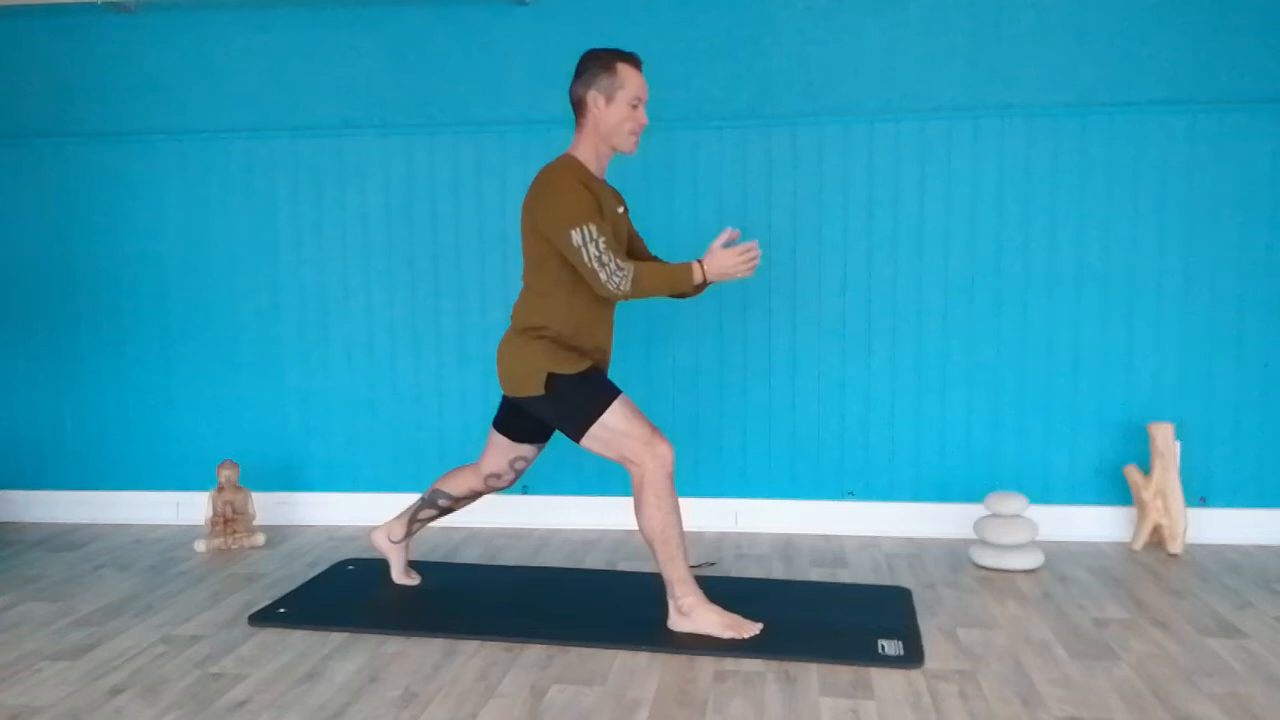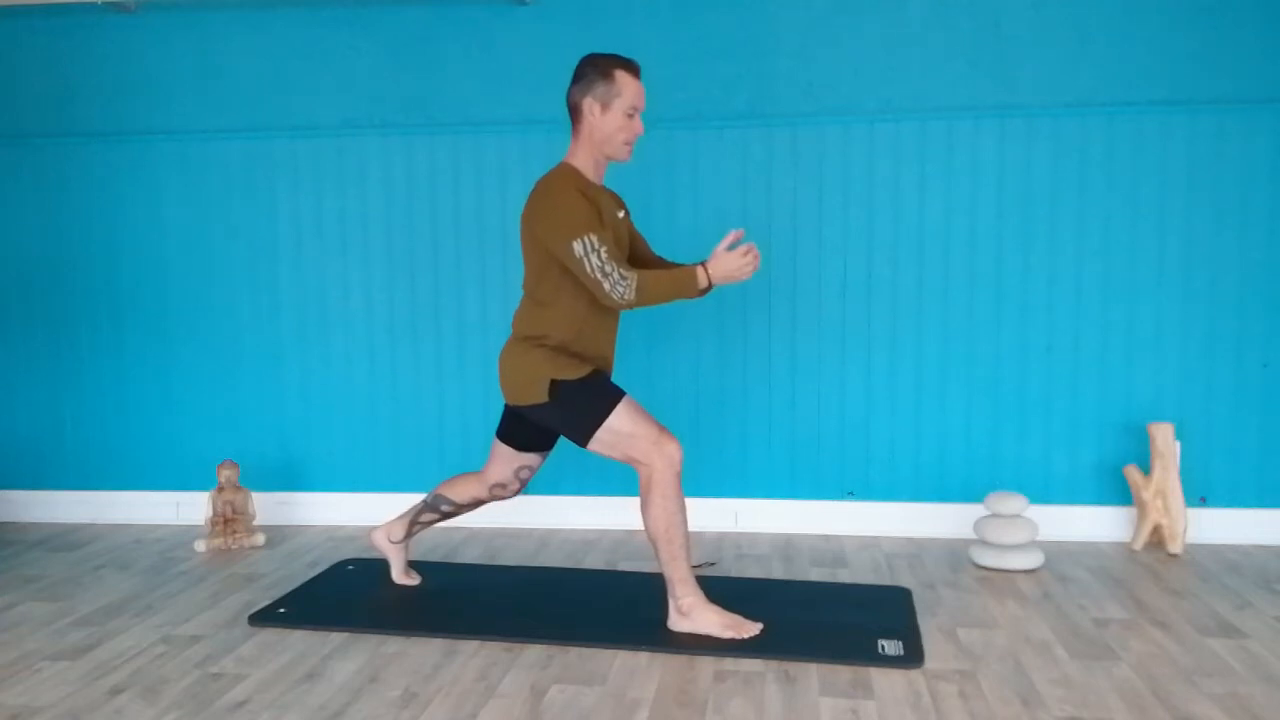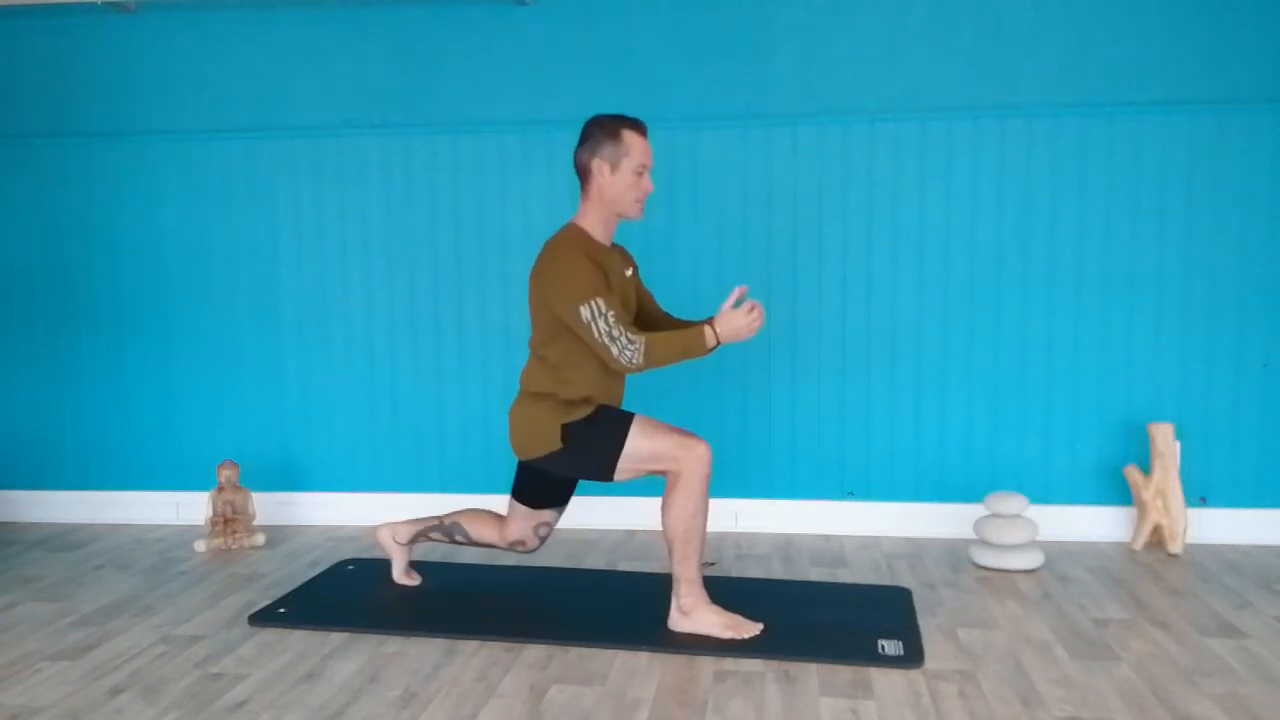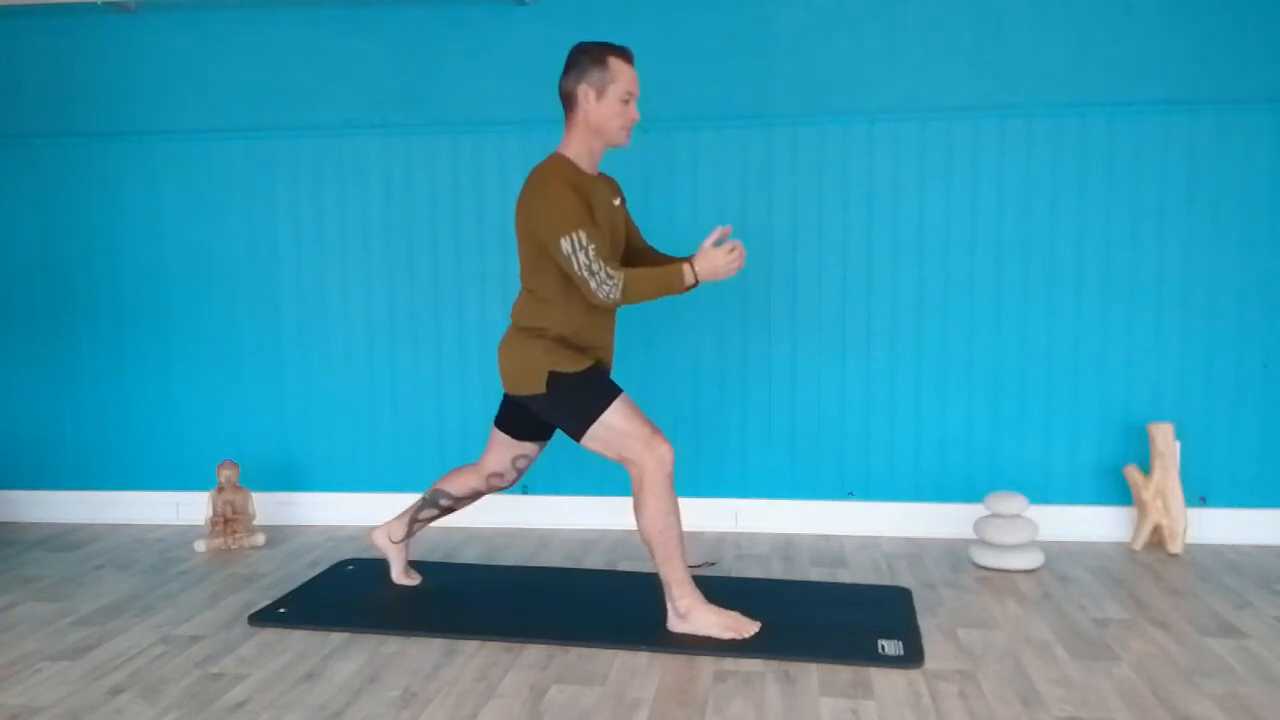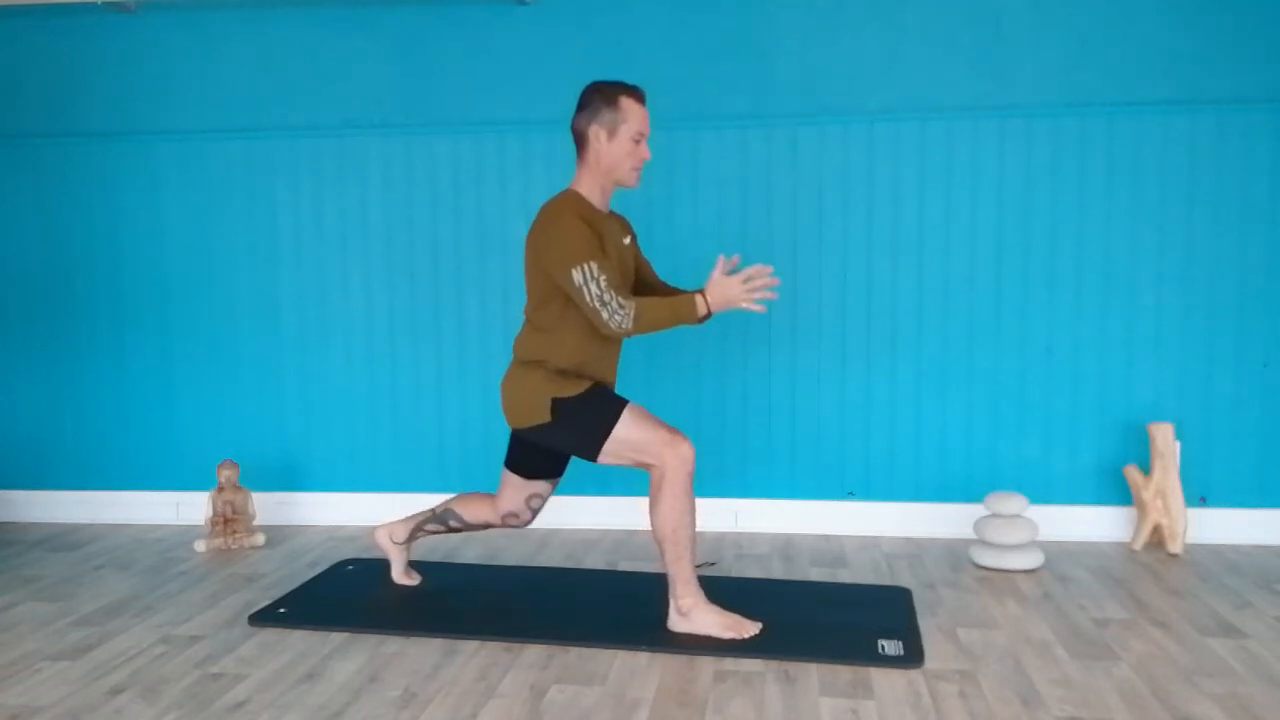
dt=1s
person 1, frame 1
left shoulder: (604, 195)
right shoulder: (561, 188)
left elbow: (644, 269)
right elbow: (613, 280)
left wrist: (703, 271)
right wrist: (703, 270)
left hip: (552, 361)
right hip: (546, 362)
left knee: (492, 473)
right knee: (653, 454)
left ankle: (395, 533)
right ankle: (686, 605)
person 1, frame 2
left shoulder: (606, 202)
right shoulder: (560, 197)
left elbow: (649, 269)
right elbow: (617, 289)
left wrist: (708, 270)
right wrist: (707, 275)
left hip: (552, 368)
right hip: (548, 369)
left knee: (498, 482)
right knee: (661, 453)
left ankle: (395, 533)
right ankle: (687, 606)
person 1, frame 3
left shoulder: (615, 259)
right shoulder: (568, 260)
left elbow: (657, 327)
right elbow: (625, 351)
left wrist: (714, 323)
right wrist: (714, 334)
left hip: (564, 420)
right hip: (556, 421)
left knee: (516, 536)
right knee: (691, 456)
left ankle: (402, 535)
right ankle: (689, 606)
person 1, frame 4
left shoulder: (603, 189)
right shoulder: (553, 189)
left elbow: (639, 259)
right elbow: (603, 285)
left wrist: (697, 263)
right wrist: (694, 272)
left hip: (552, 359)
right hip: (548, 360)
left knee: (495, 473)
right knee: (653, 454)
left ankle: (395, 533)
right ankle: (685, 607)
person 1, frame 5
left shoulder: (614, 227)
right shoulder: (563, 224)
left elbow: (652, 295)
right elbow: (615, 315)
left wrist: (710, 297)
right wrist: (706, 303)
left hip: (556, 390)
right hip: (548, 391)
left knee: (510, 512)
right knee: (674, 453)
left ankle: (399, 534)
right ankle: (687, 606)
